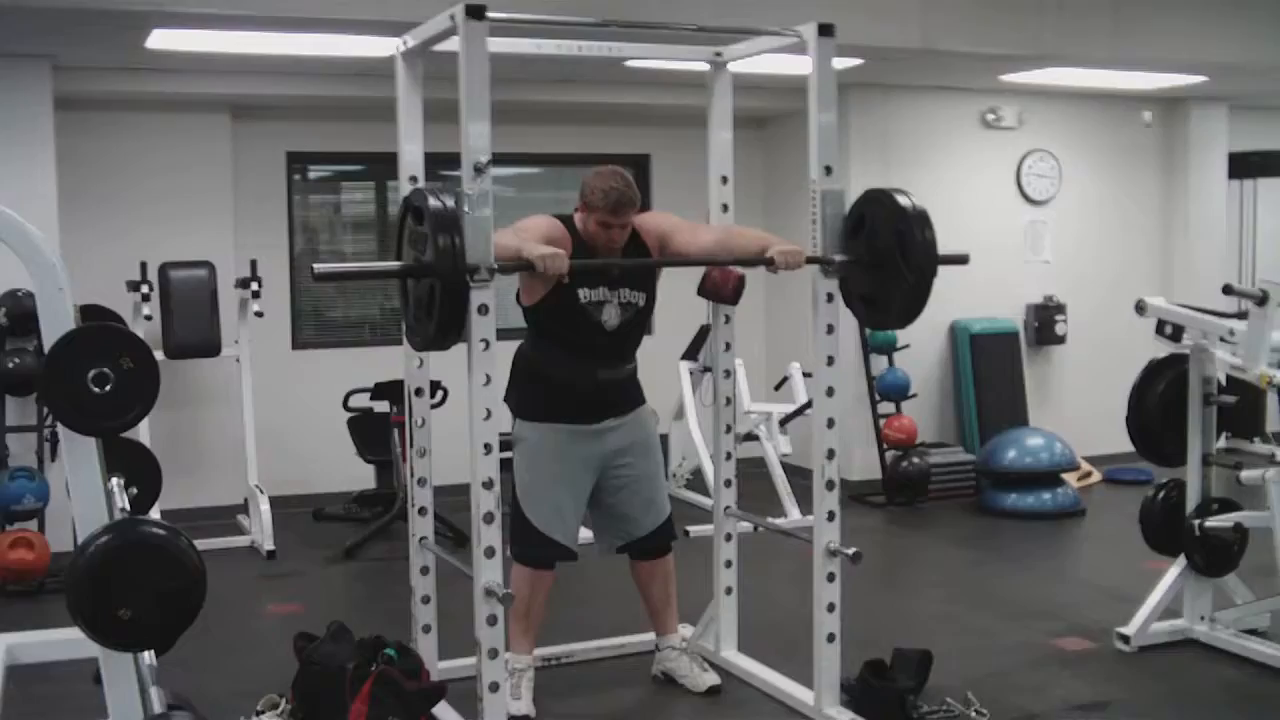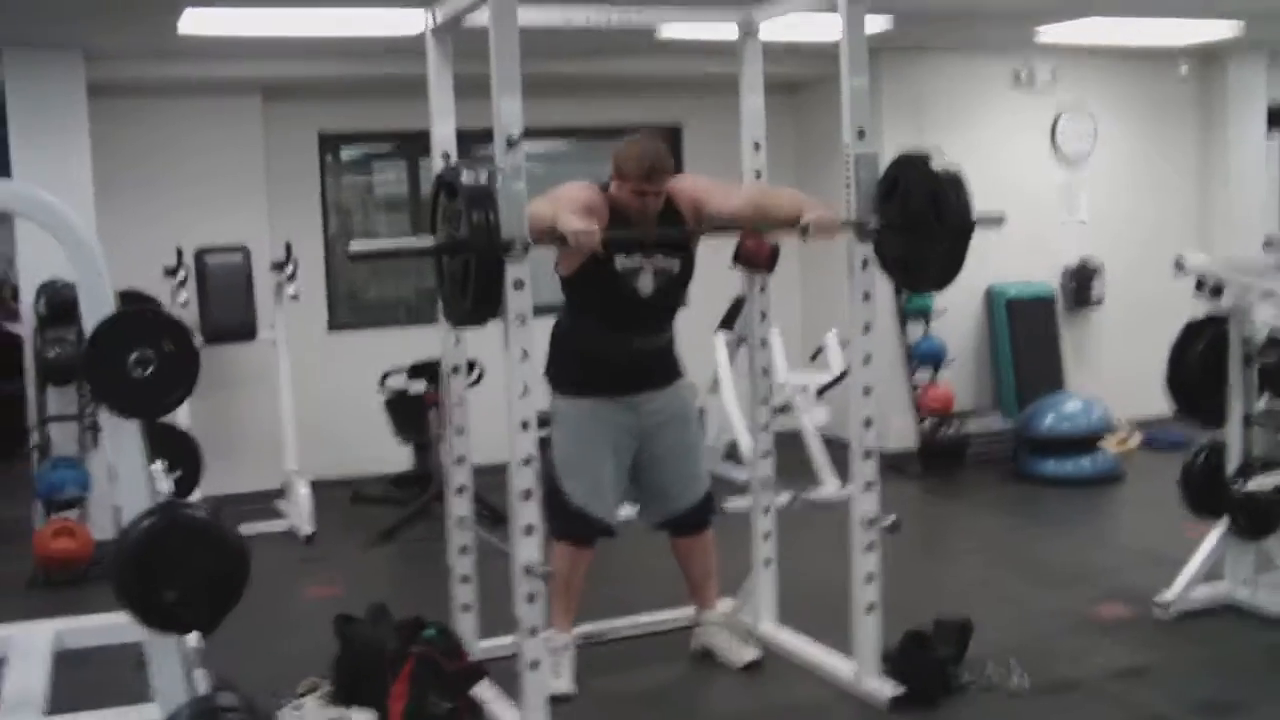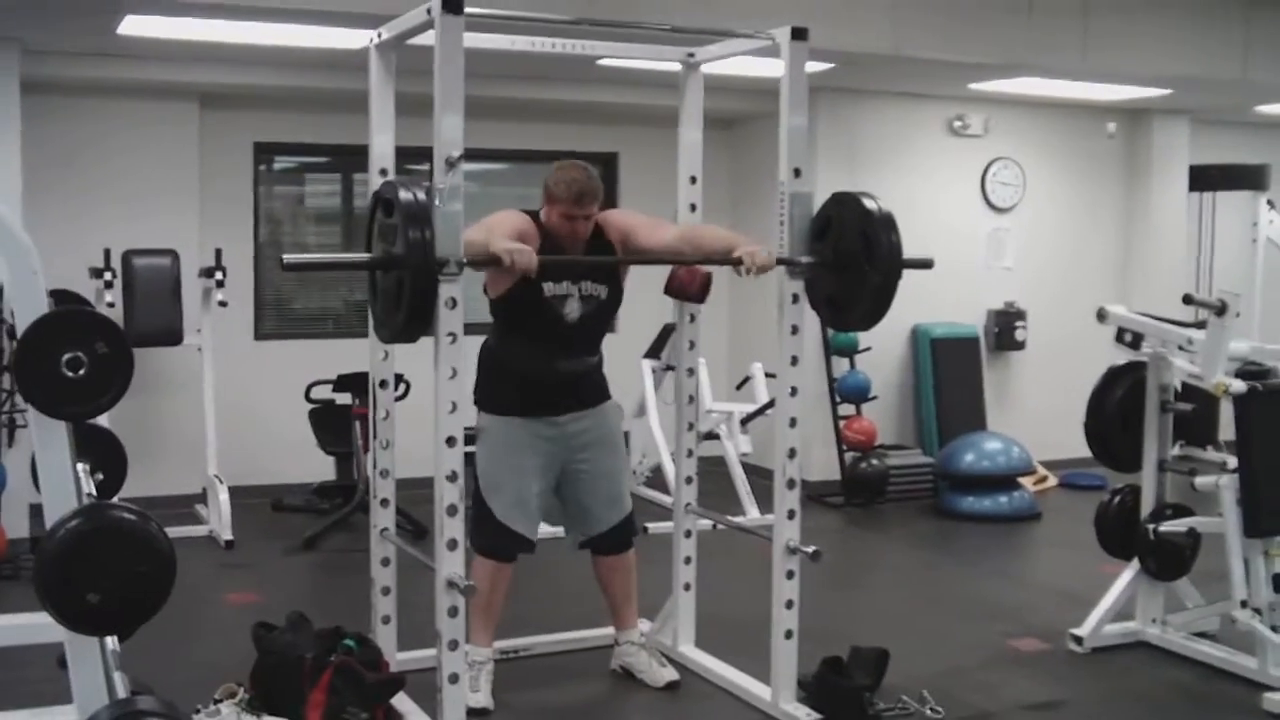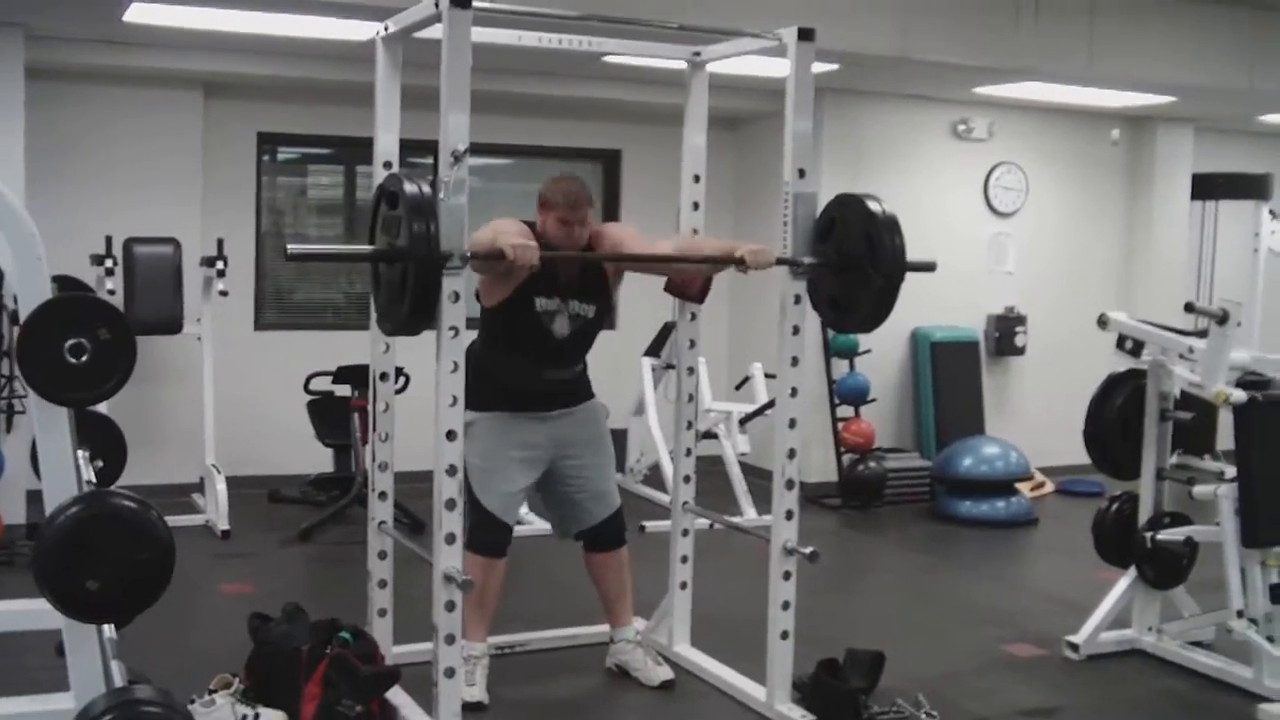
dt=0.7s
person 1, frame 1
left shoulder: (652, 233)
right shoulder: (550, 234)
left elbow: (715, 237)
right elbow: (498, 244)
left wrist: (771, 245)
right wrist: (528, 251)
left hip: (623, 412)
right hip: (550, 420)
left knee: (653, 533)
right knee: (539, 543)
left ankle: (671, 649)
right ankle: (518, 667)
person 1, frame 2
left shoulder: (688, 199)
right shoulder: (588, 202)
left elbow: (749, 201)
right elbow: (538, 214)
left wrist: (807, 211)
right wrist: (564, 222)
left hip: (661, 383)
right hip: (588, 392)
left knee: (692, 508)
right knee: (578, 519)
left ankle: (710, 624)
right ankle: (558, 644)
person 1, frame 3
left shoulder: (617, 230)
right shoulder: (519, 229)
left elbow: (680, 235)
right elbow: (474, 237)
left wrist: (740, 246)
right wrist: (499, 246)
left hip: (589, 407)
right hip: (514, 413)
left knee: (613, 529)
right knee: (499, 535)
left ankle: (629, 644)
right ankle: (478, 660)
person 1, frame 4
left shoulder: (611, 246)
right shoulder: (516, 243)
left elbow: (676, 251)
right elbow: (481, 246)
left wrist: (736, 251)
right wrist: (504, 246)
left hip: (573, 407)
right hip: (500, 412)
left knee: (605, 524)
right knee: (489, 527)
left ankle: (624, 641)
right ankle: (472, 657)
